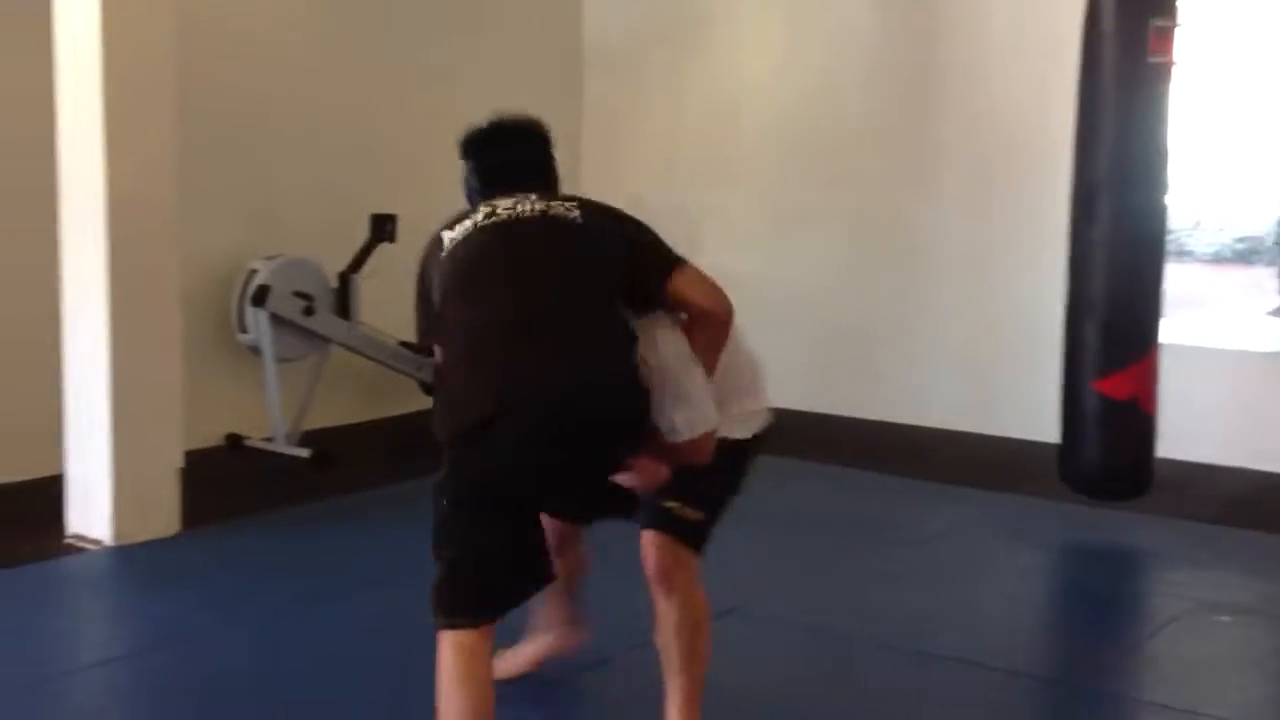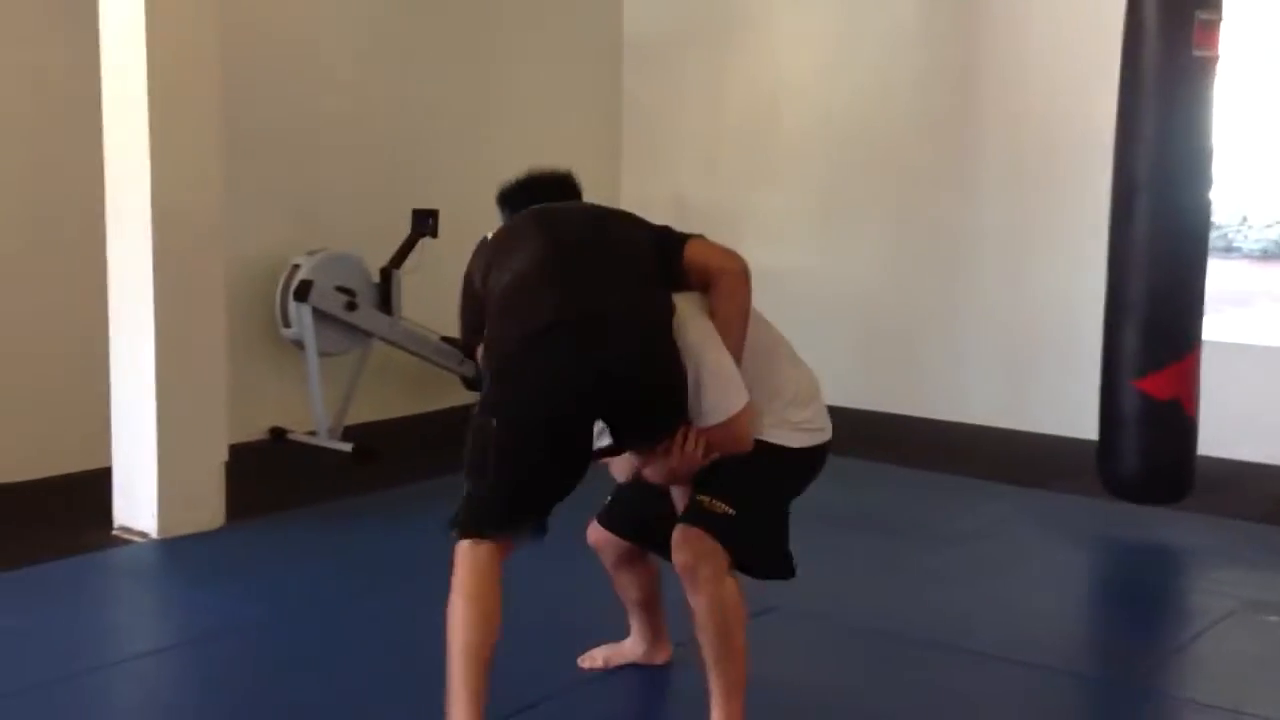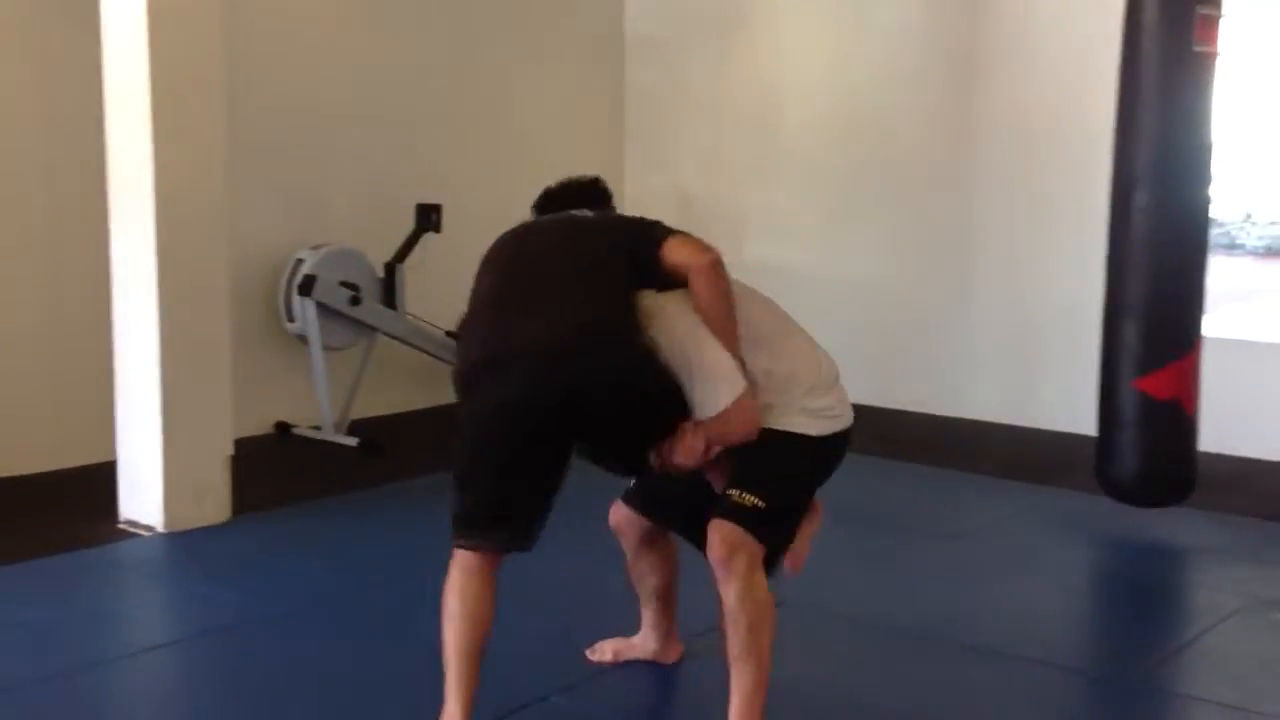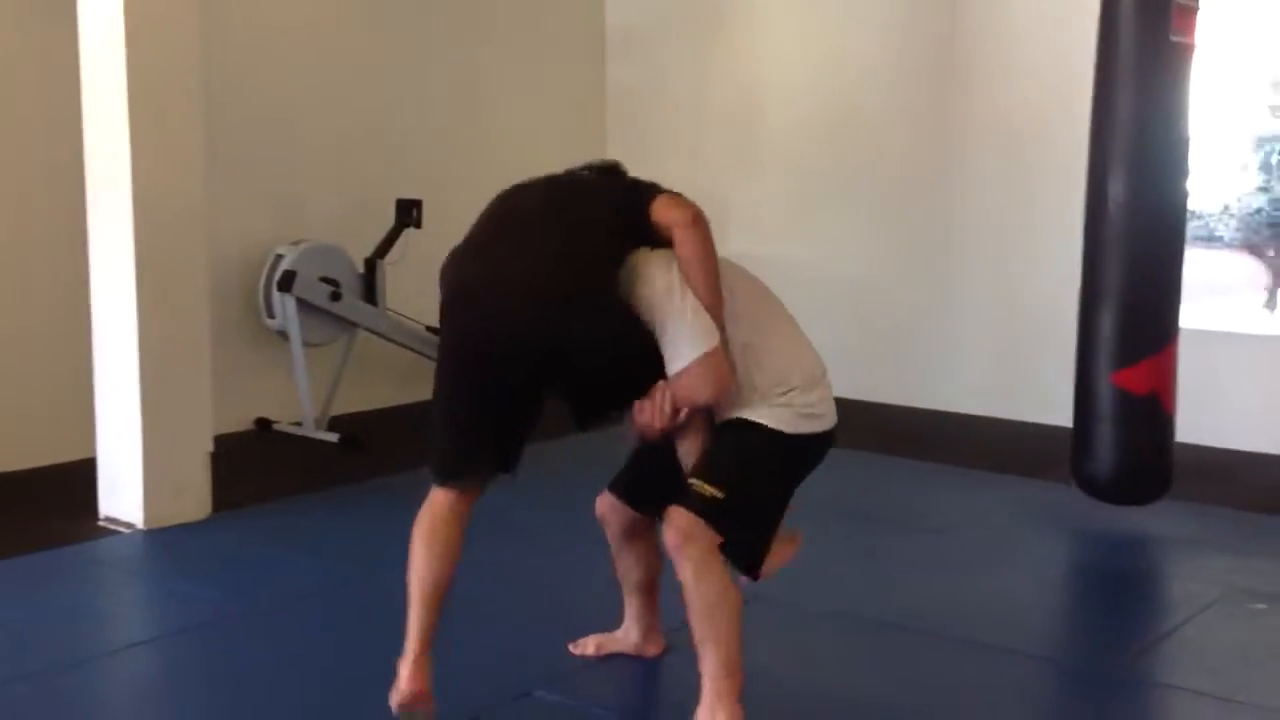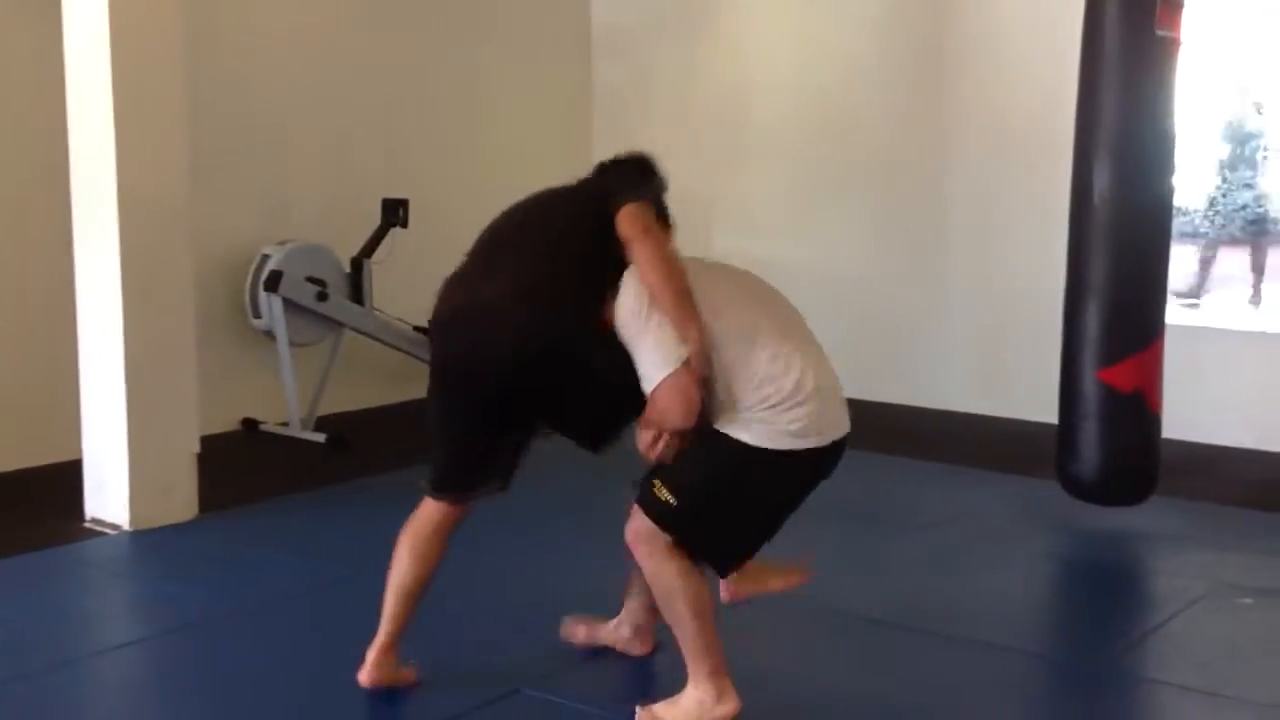
dt=0.2s
person 1, frame 1
left shoulder: (446, 246)
right shoulder: (602, 223)
right elbow: (712, 308)
left hip: (493, 421)
right hip: (606, 413)
left knee: (463, 621)
person 1, frame 2
left shoulder: (492, 252)
right shoulder: (624, 228)
left elbow: (488, 351)
right elbow: (728, 268)
left hip: (537, 352)
right hip: (636, 344)
left knee: (480, 542)
person 1, frame 3
left shoulder: (505, 254)
right shoulder: (624, 232)
right elbow: (701, 263)
left hip: (498, 378)
right hip: (603, 360)
left knee: (476, 551)
person 1, frame 4
left shoulder: (517, 204)
right shoulder: (625, 194)
right elbow: (686, 221)
left hip: (476, 305)
right hip: (571, 302)
left knee: (453, 490)
left ankle: (414, 667)
person 1, frame 5
left shoulder: (548, 210)
right shoulder: (625, 195)
right elbow: (641, 237)
right wrist: (695, 344)
left hip: (462, 329)
right hip: (542, 330)
left knee: (444, 502)
left ankle: (381, 656)
person 2, frame 1
left shoulder: (650, 342)
left elbow: (694, 449)
left hip: (722, 424)
left knee: (663, 554)
right knee: (551, 513)
right ankle: (558, 628)
person 2, frame 2
left shoulder: (674, 325)
left elbow: (735, 435)
right elbow: (625, 465)
left wrist: (667, 464)
right wrist: (663, 464)
left hip: (780, 433)
left knee: (694, 550)
right knee: (607, 535)
right ankle: (647, 641)
person 2, frame 3
left shoulder: (664, 322)
left elbow: (737, 421)
left wrist: (682, 440)
right wrist: (684, 443)
left hip: (803, 421)
left knee: (728, 546)
right knee: (629, 518)
right ankle: (658, 637)
person 2, frame 4
left shoulder: (653, 279)
right shoulder: (626, 281)
left elbow: (711, 382)
left wrist: (659, 399)
right wrist: (664, 405)
left hip: (784, 415)
right hip: (732, 407)
left knee: (687, 533)
right knee: (616, 508)
right ankle: (640, 630)
person 2, frame 5
left shoulder: (633, 296)
left elbow: (678, 406)
left wrist: (652, 420)
right wrist: (664, 429)
left hip: (781, 430)
right hip: (809, 418)
left knee: (648, 534)
right knee: (656, 517)
right ankle: (633, 626)
